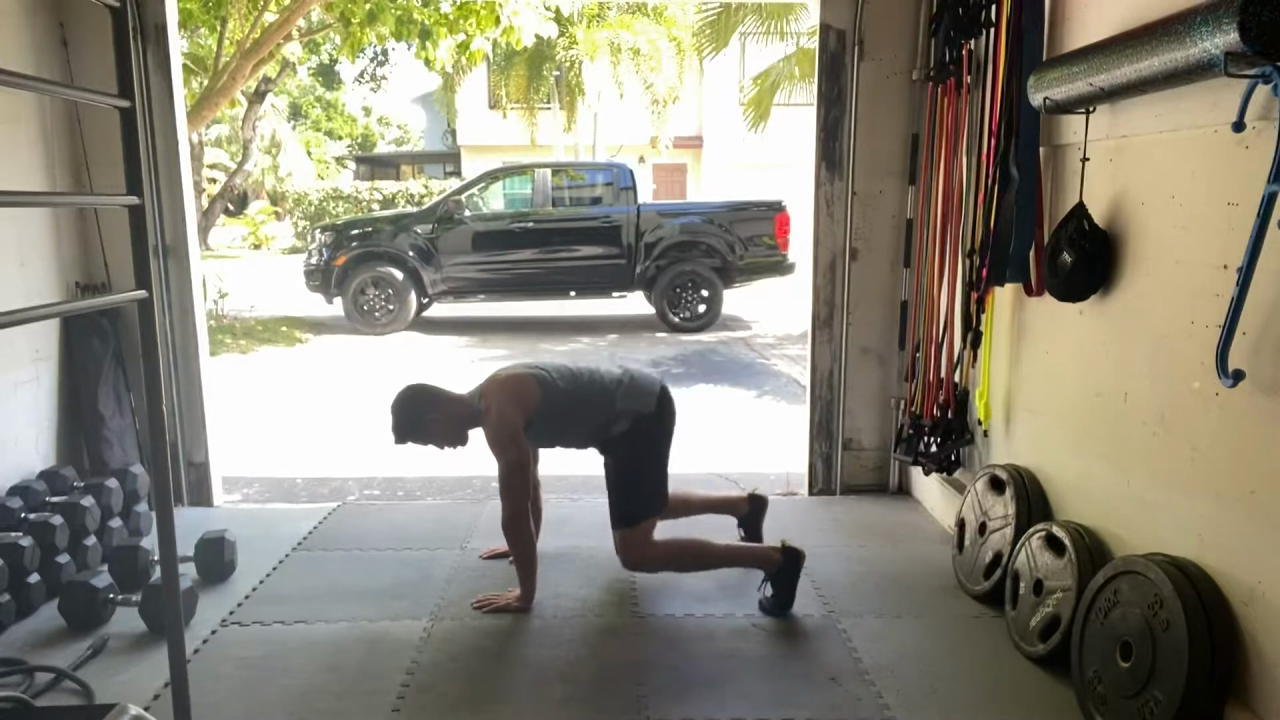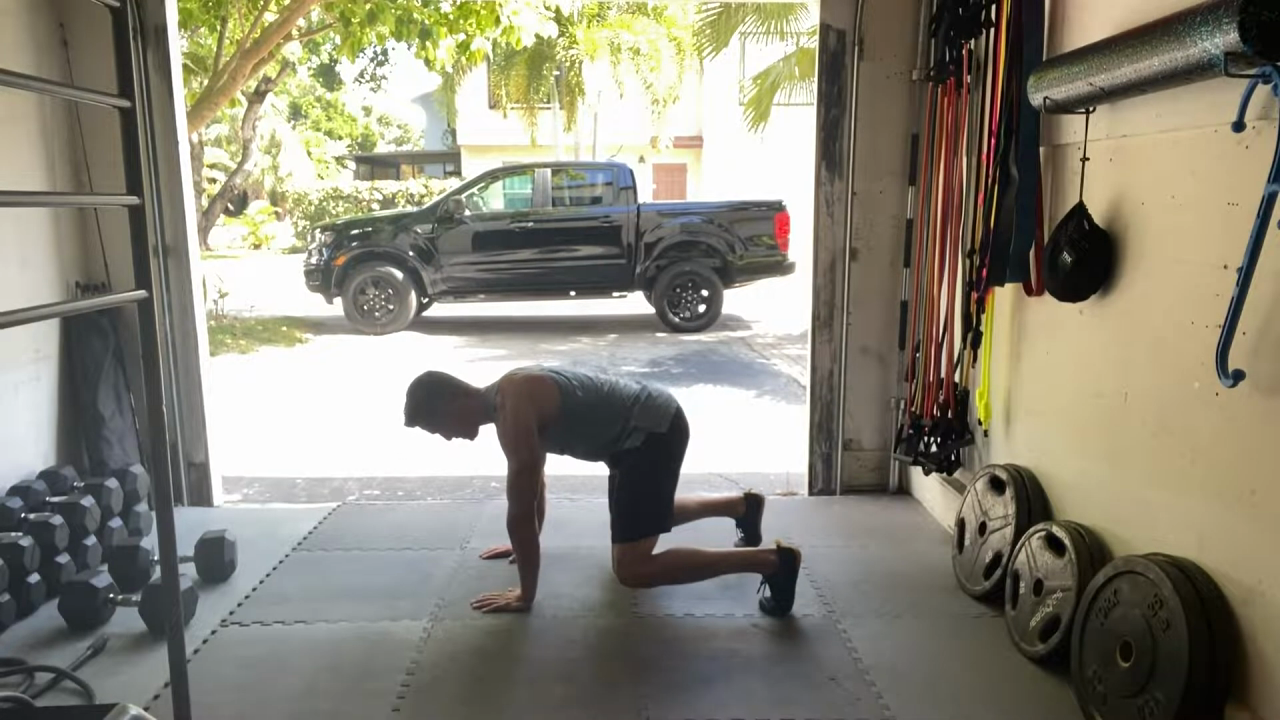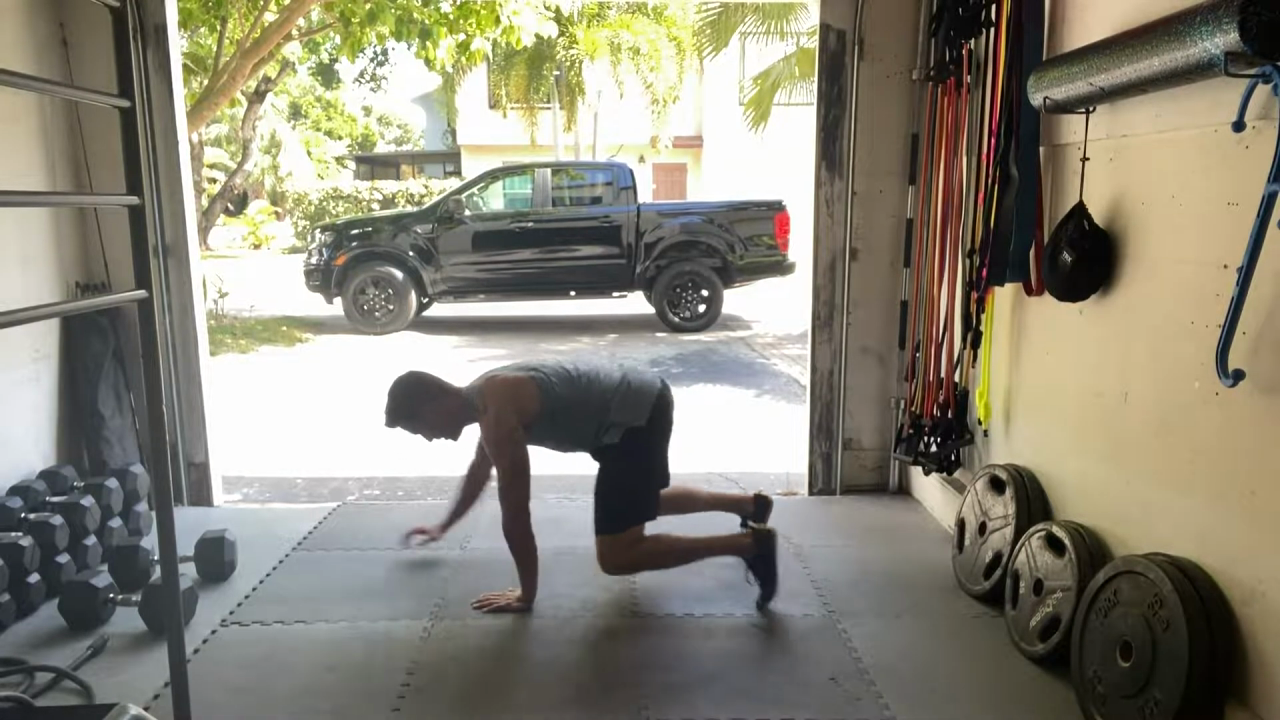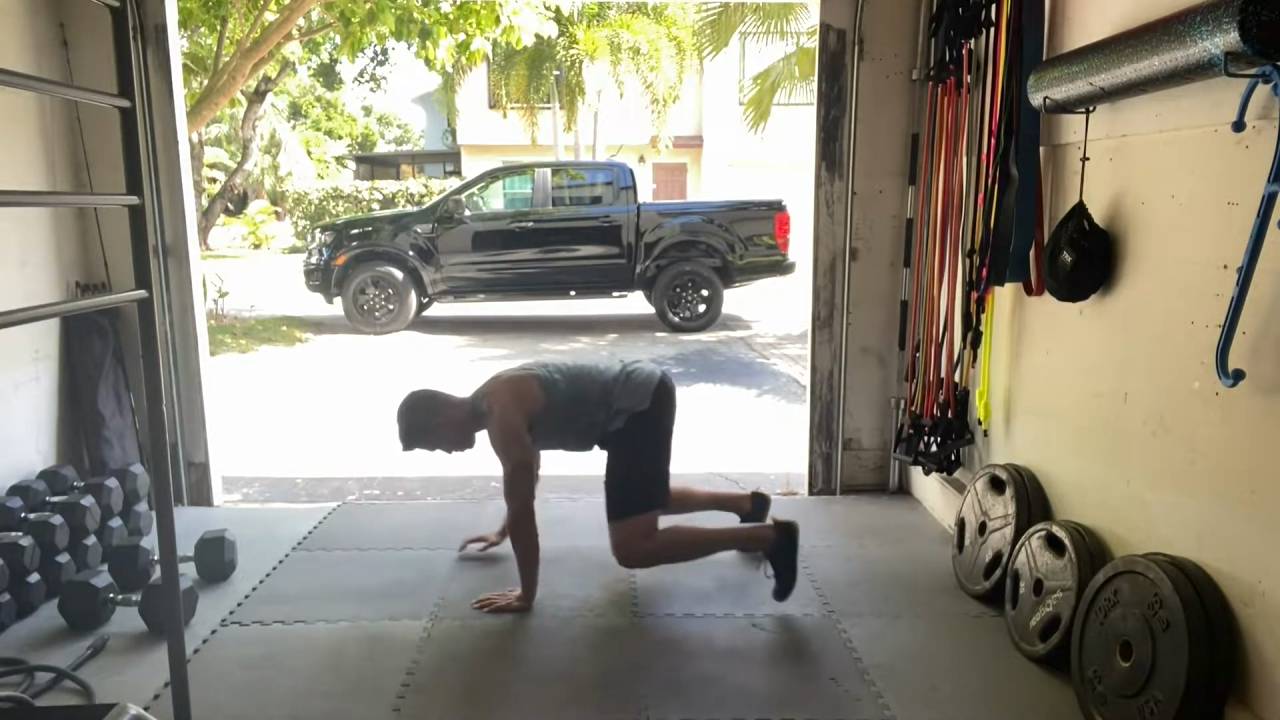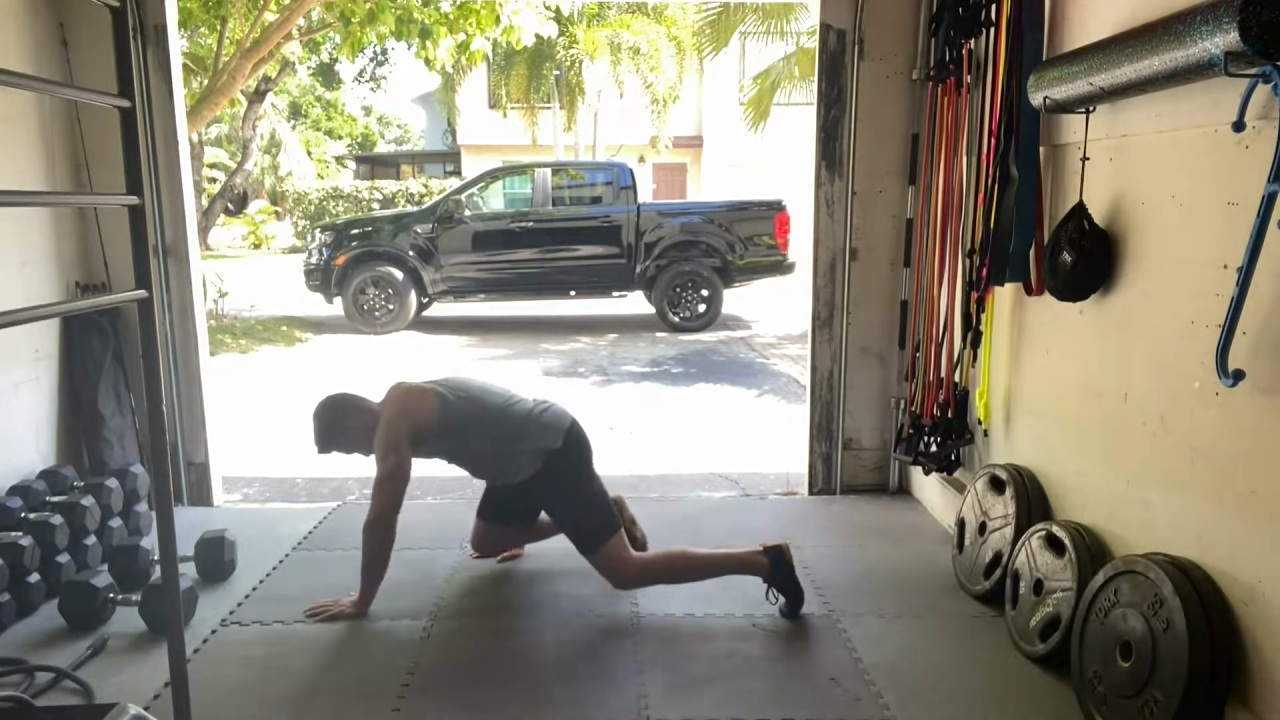
dt=1s
person 1, frame 1
left shoulder: (497, 415)
right shoulder: (495, 397)
left elbow: (515, 510)
right elbow: (528, 480)
left wrist: (525, 594)
right wrist: (528, 543)
left hip: (638, 414)
right hip: (638, 403)
left knee: (635, 551)
right knee: (643, 508)
left ankle: (776, 558)
right ankle: (744, 506)
person 1, frame 2
left shoulder: (512, 414)
right shoulder: (510, 394)
left elbow: (521, 510)
right elbow: (534, 482)
left wrist: (526, 594)
right wrist: (527, 543)
left hip: (653, 431)
right hip: (647, 421)
left knee: (632, 568)
right knee: (638, 517)
left ankle: (772, 560)
right ankle: (742, 505)
person 1, frame 3
left shoulder: (497, 415)
right shoulder: (482, 397)
left elbow: (516, 514)
right elbow: (479, 469)
left wrist: (527, 595)
right wrist: (444, 525)
left hip: (637, 415)
right hip: (643, 400)
left knee: (615, 557)
right knee: (644, 502)
left ankle: (749, 542)
right ankle: (751, 505)
person 1, frame 4
left shoulder: (501, 417)
right shoulder: (495, 401)
left elbow: (521, 510)
right elbow: (522, 486)
left wrist: (525, 594)
right wrist: (502, 532)
left hip: (639, 405)
right hip: (639, 398)
left knee: (633, 549)
right knee: (643, 500)
left ankle: (769, 536)
right ankle: (748, 504)
person 1, frame 5
left shoulder: (392, 423)
right shoulder: (417, 402)
left elbow: (381, 520)
left wrist: (361, 601)
right wrist: (512, 546)
left hip: (551, 454)
right hip: (539, 448)
left knee: (625, 572)
right knee: (486, 541)
left ankle: (766, 560)
right ankle: (606, 510)
